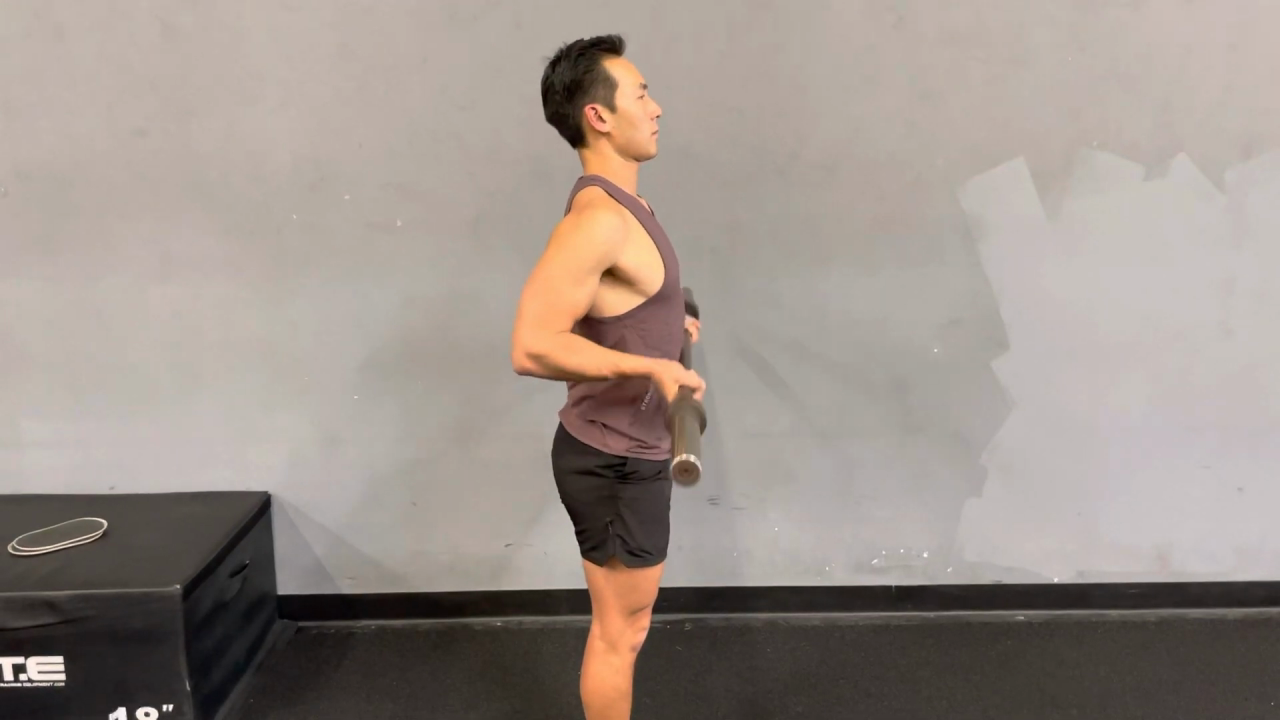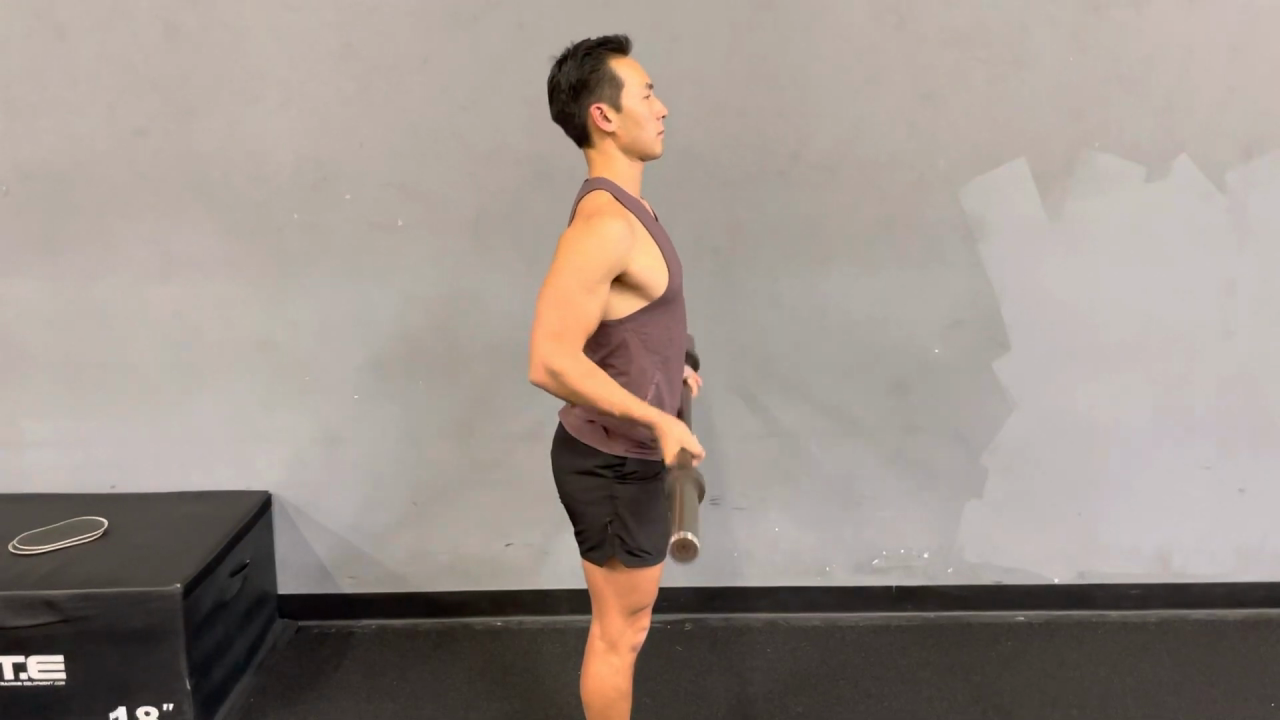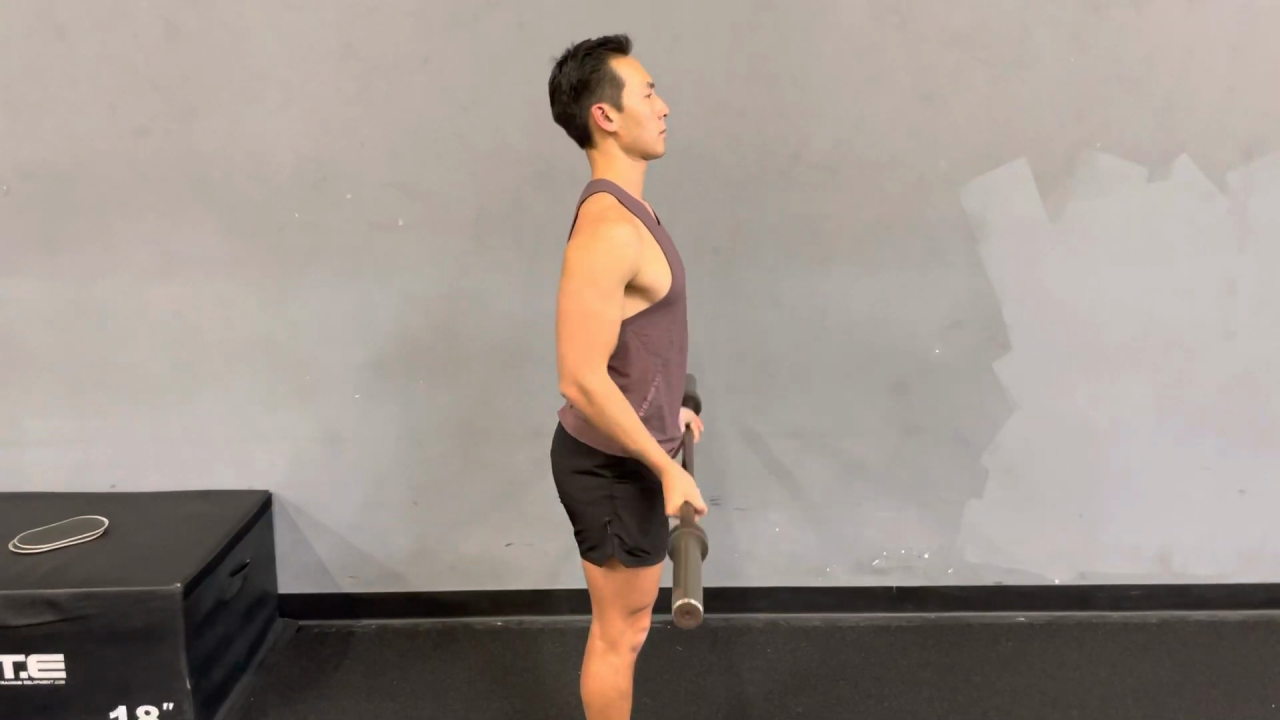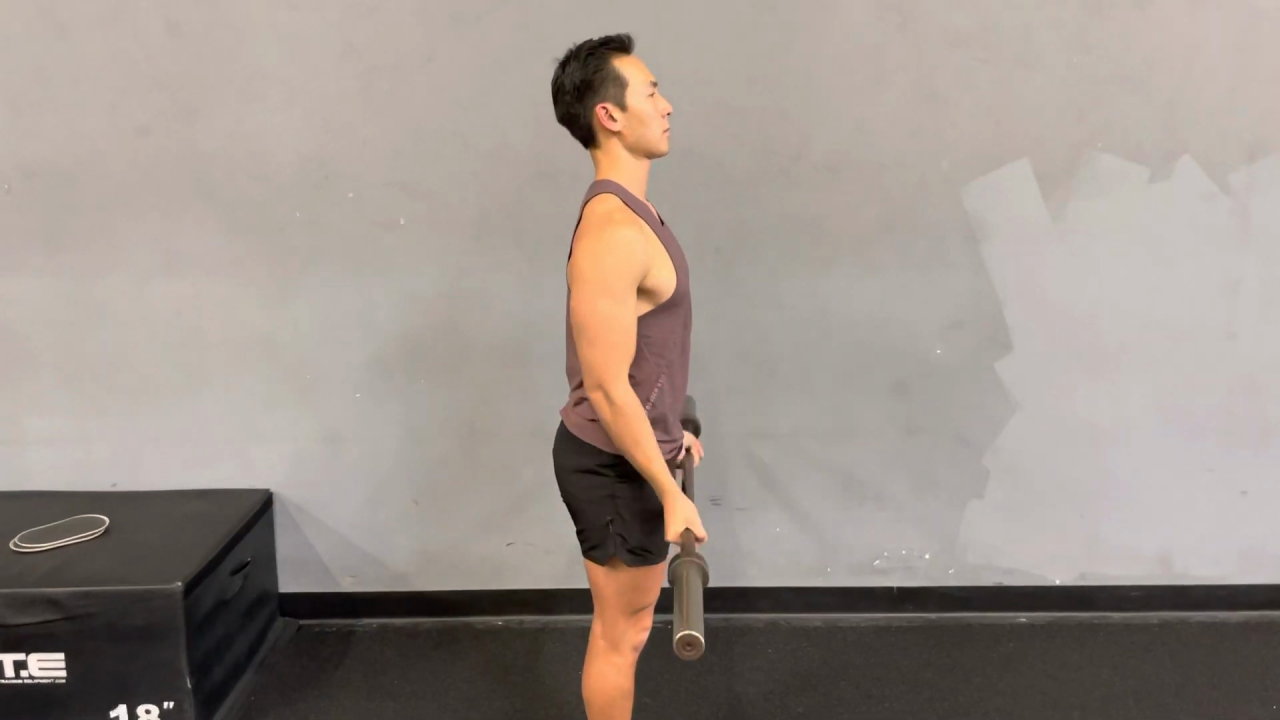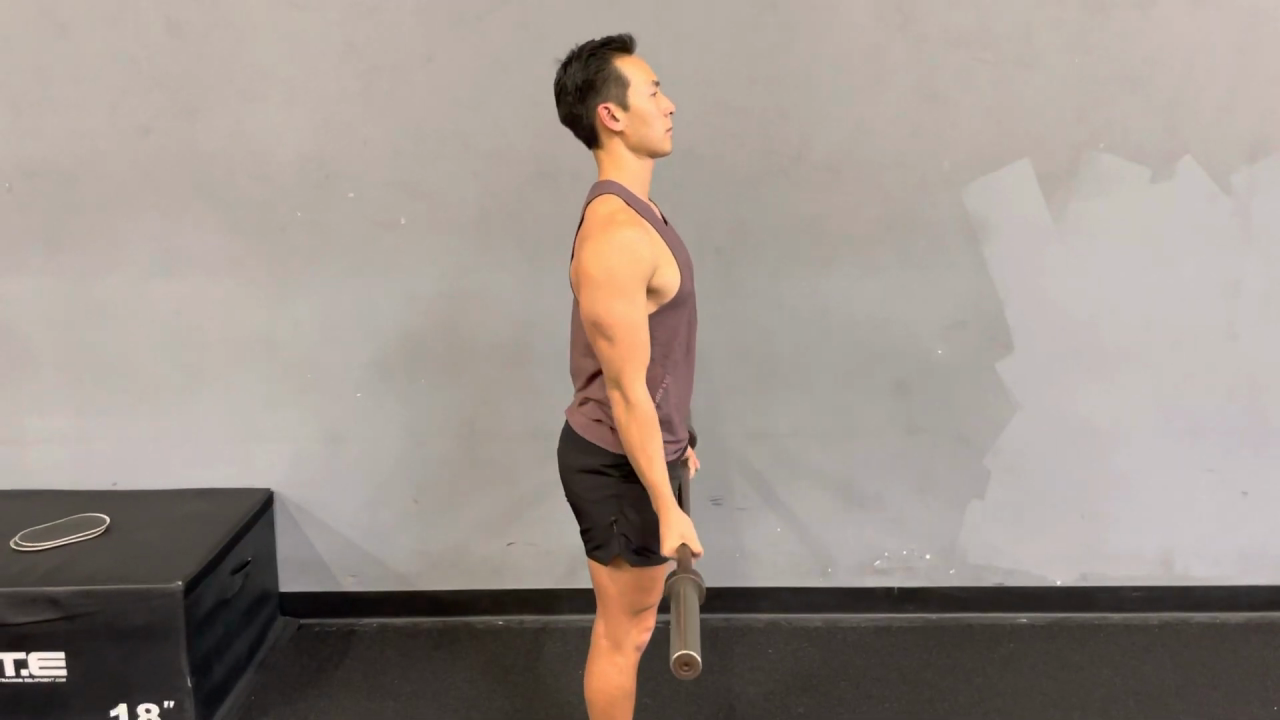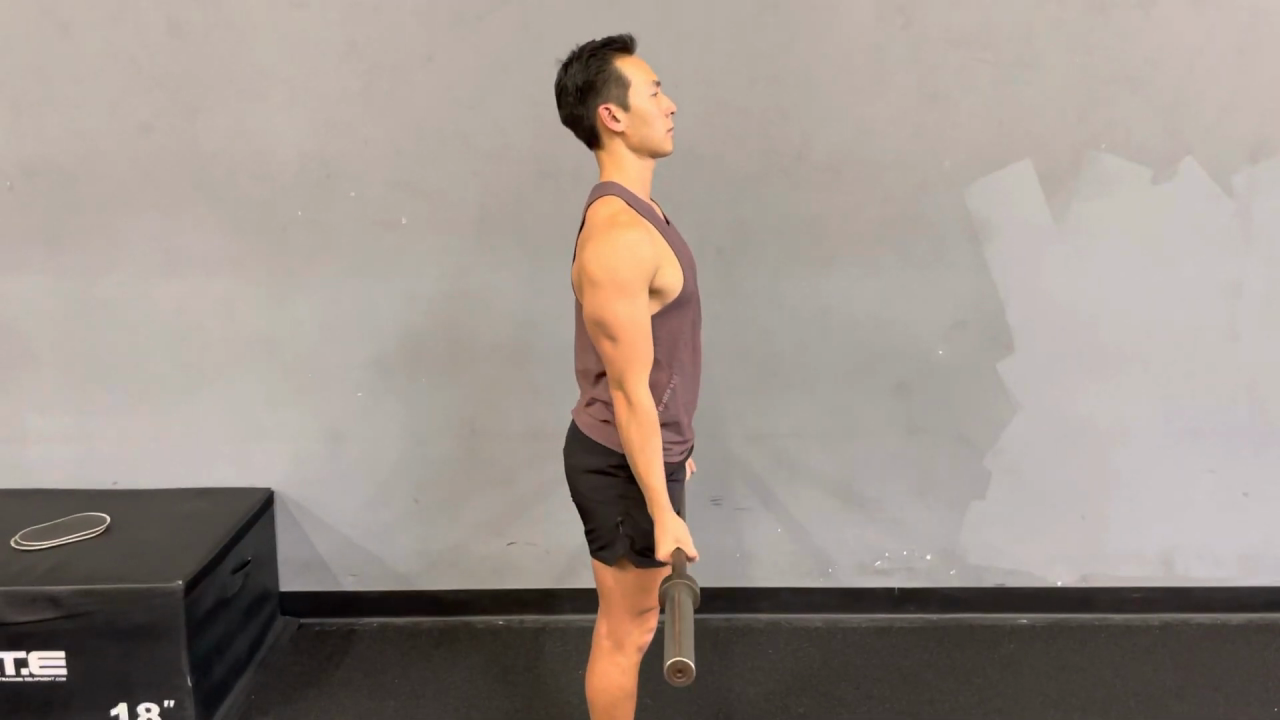
dt=0.2s
person 1, frame 1
left shoulder: (621, 205)
right shoulder: (599, 218)
right elbow: (532, 346)
left wrist: (670, 319)
right wrist: (652, 367)
left hip: (628, 450)
right hip: (614, 459)
left knee: (622, 625)
right knee: (620, 631)
person 1, frame 2
left shoulder: (624, 208)
right shoulder: (604, 224)
right elbow: (550, 362)
left wrist: (669, 367)
right wrist: (659, 420)
left hip: (624, 454)
right hip: (614, 462)
left knee: (622, 625)
right knee: (620, 631)
person 1, frame 3
left shoulder: (625, 211)
right shoulder: (610, 228)
right elbow: (582, 379)
left wrist: (671, 408)
right wrist: (667, 468)
left hip: (626, 455)
right hip: (614, 465)
left knee: (623, 624)
right knee: (621, 631)
person 1, frame 4
left shoulder: (629, 212)
right shoulder: (614, 231)
right elbow: (608, 387)
left wrist: (673, 431)
right wrist: (671, 494)
left hip: (629, 454)
right hip: (615, 465)
left knee: (624, 624)
right knee: (623, 631)
person 1, frame 5
left shoulder: (632, 211)
right shoulder: (617, 233)
right elbow: (626, 390)
left wrist: (676, 442)
right wrist: (668, 508)
left hip: (635, 453)
right hip: (620, 464)
left knee: (626, 625)
right knee: (625, 631)
person 1, frame 6
left shoulder: (633, 212)
right shoulder: (619, 235)
right elbow: (629, 390)
left wrist: (674, 453)
right wrist: (662, 512)
left hip: (641, 453)
right hip: (625, 464)
left knee: (627, 627)
right knee: (626, 633)
